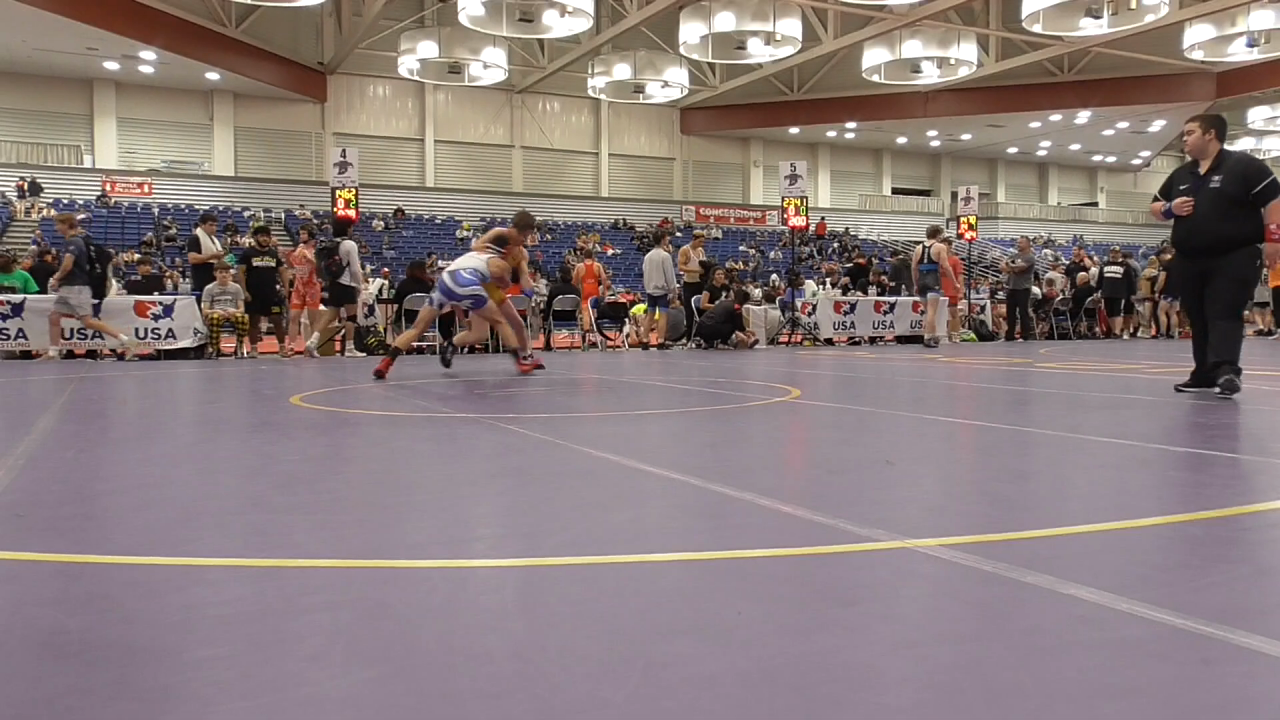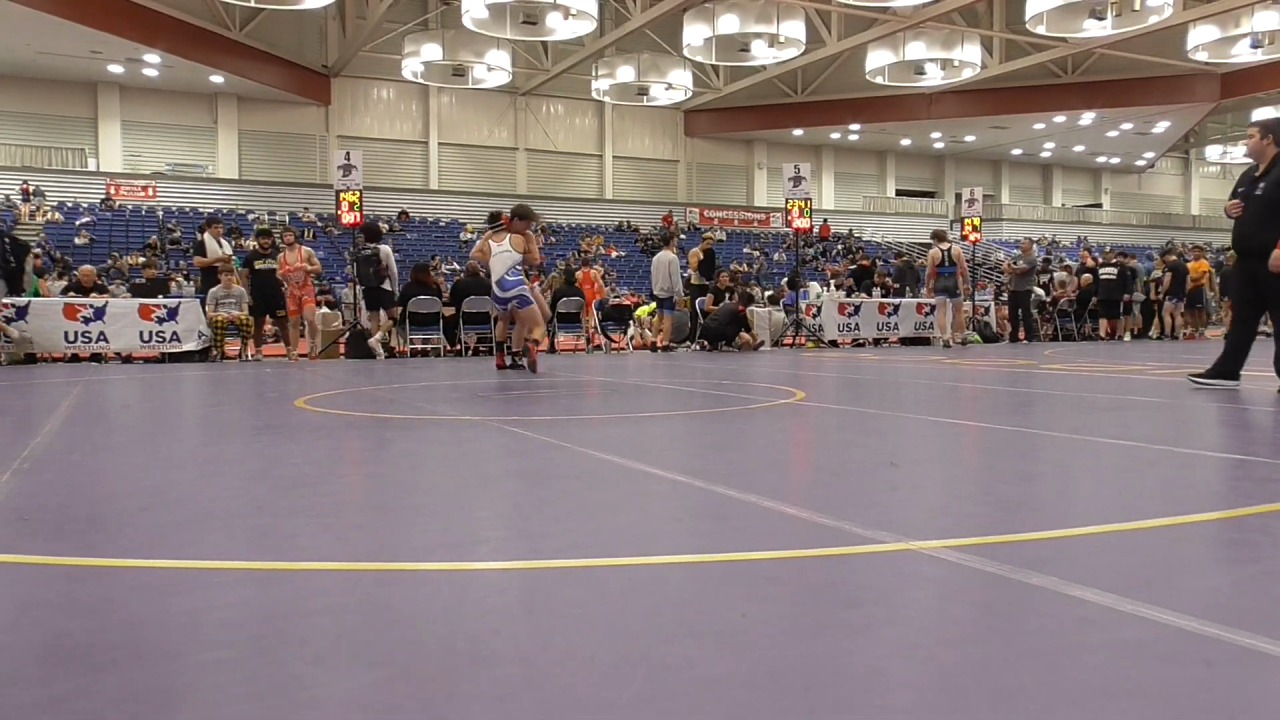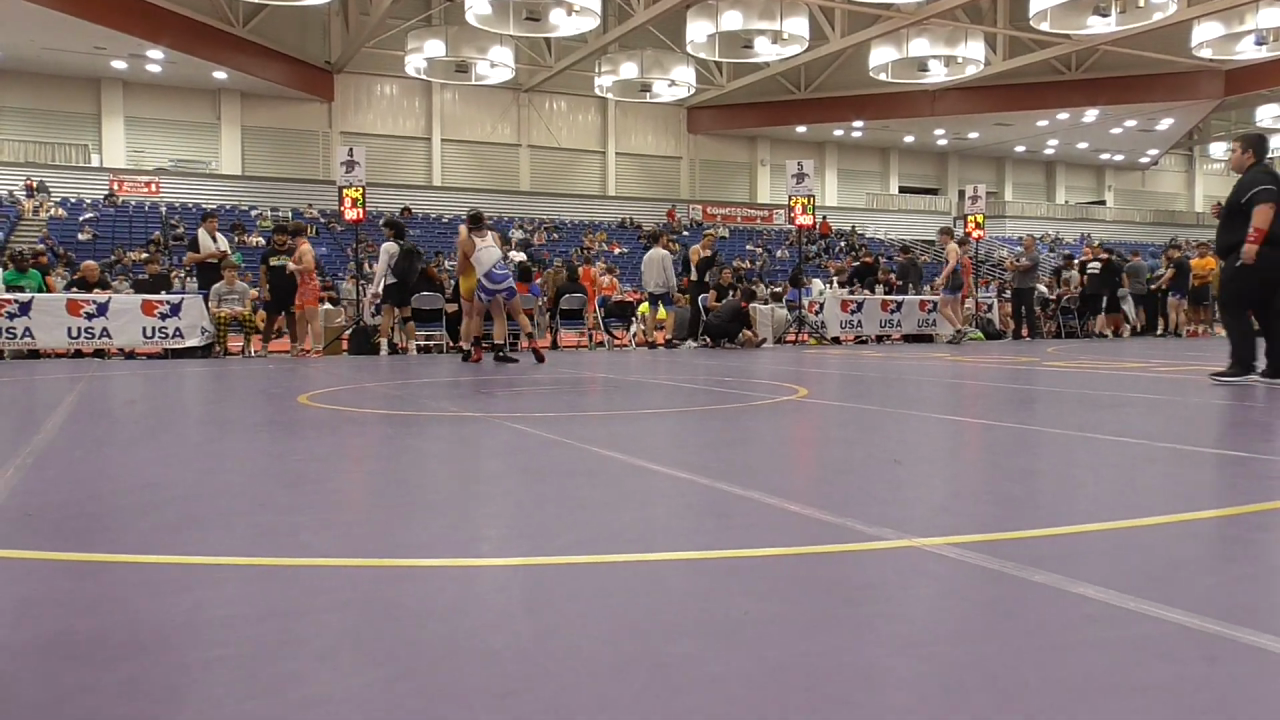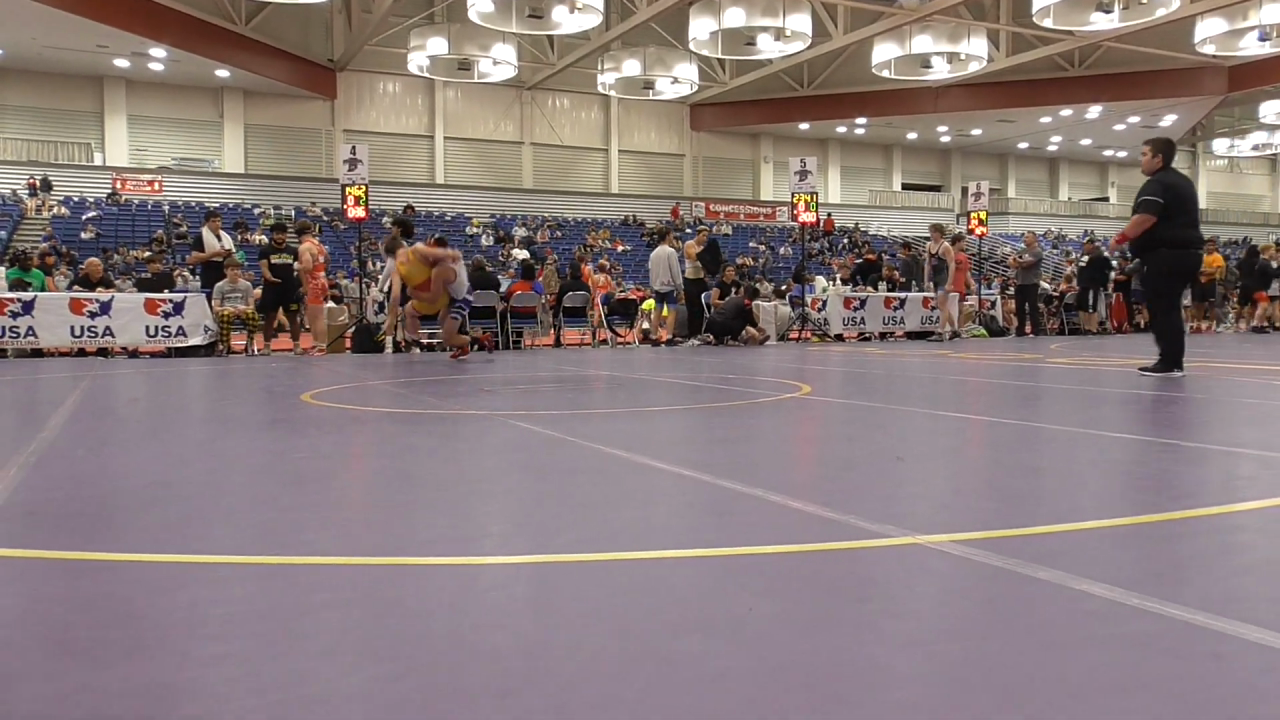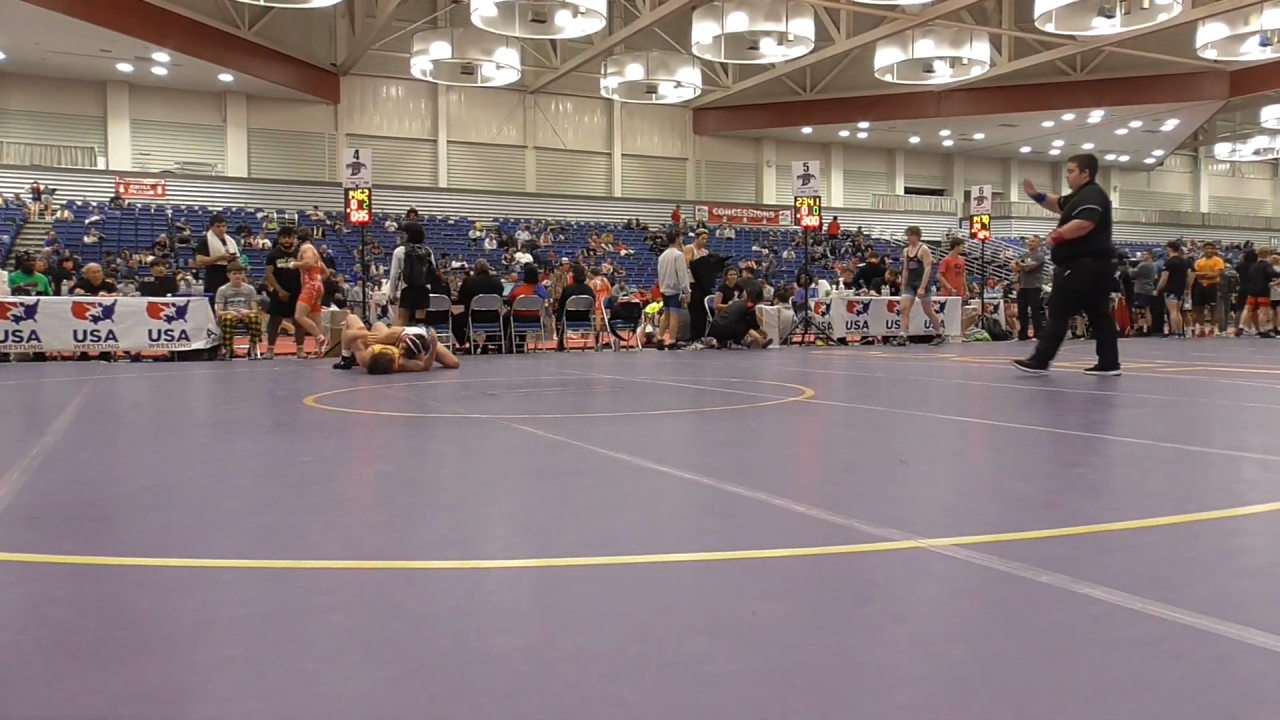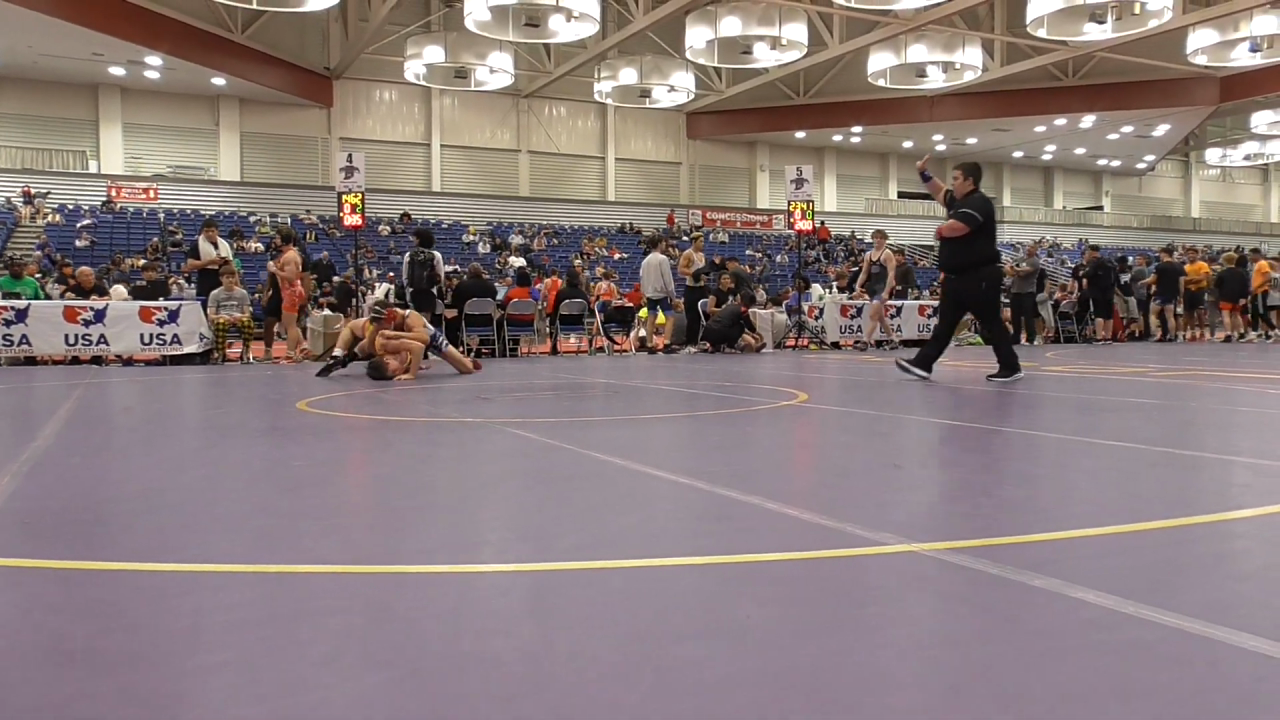
dt=0.7s
person 1, frame 1
left shoulder: (1244, 165)
right shoulder: (1181, 175)
right elbow: (1155, 207)
right wrist: (1170, 209)
left hip: (1234, 257)
right hip: (1189, 261)
left knee: (1224, 315)
right knee: (1198, 319)
left ankle: (1226, 373)
right ankle: (1204, 375)
person 1, frame 2
right shoulder: (1248, 176)
right elbow: (1245, 211)
right wrist: (1231, 210)
right hip: (1248, 260)
right knee: (1242, 317)
right ankle: (1226, 371)
person 1, frame 3
left shoulder: (1257, 177)
right shoulder: (1254, 178)
left wrist: (1252, 241)
right wrist: (1224, 214)
left hip: (1252, 257)
left knee: (1232, 308)
left ankle: (1242, 365)
person 1, frame 4
left shoulder: (1157, 184)
right shoulder: (1183, 182)
left elbow: (1145, 218)
left wrist: (1120, 238)
left hip: (1165, 255)
right hip: (1187, 253)
left knee: (1163, 309)
right knee: (1165, 307)
left ankle: (1171, 363)
right ankle: (1171, 359)
person 1, frame 5
left shoulder: (1091, 195)
right shoulder: (1081, 195)
left elbow: (1082, 224)
right elbow: (1058, 203)
left wrist: (1055, 236)
right wrist: (1036, 194)
left hip: (1083, 265)
right hip: (1095, 265)
left knee: (1058, 312)
right knee: (1099, 314)
left ankle: (1040, 360)
right ankle: (1109, 363)
person 1, frame 6
left shoulder: (978, 202)
right shoulder: (958, 200)
left elbow: (955, 227)
right elbow: (938, 191)
left wrist: (940, 230)
right wrist: (924, 173)
left hip: (979, 275)
right hip: (956, 275)
left knee: (991, 321)
right knee: (946, 321)
left ankle: (1011, 367)
right ankle: (923, 363)
